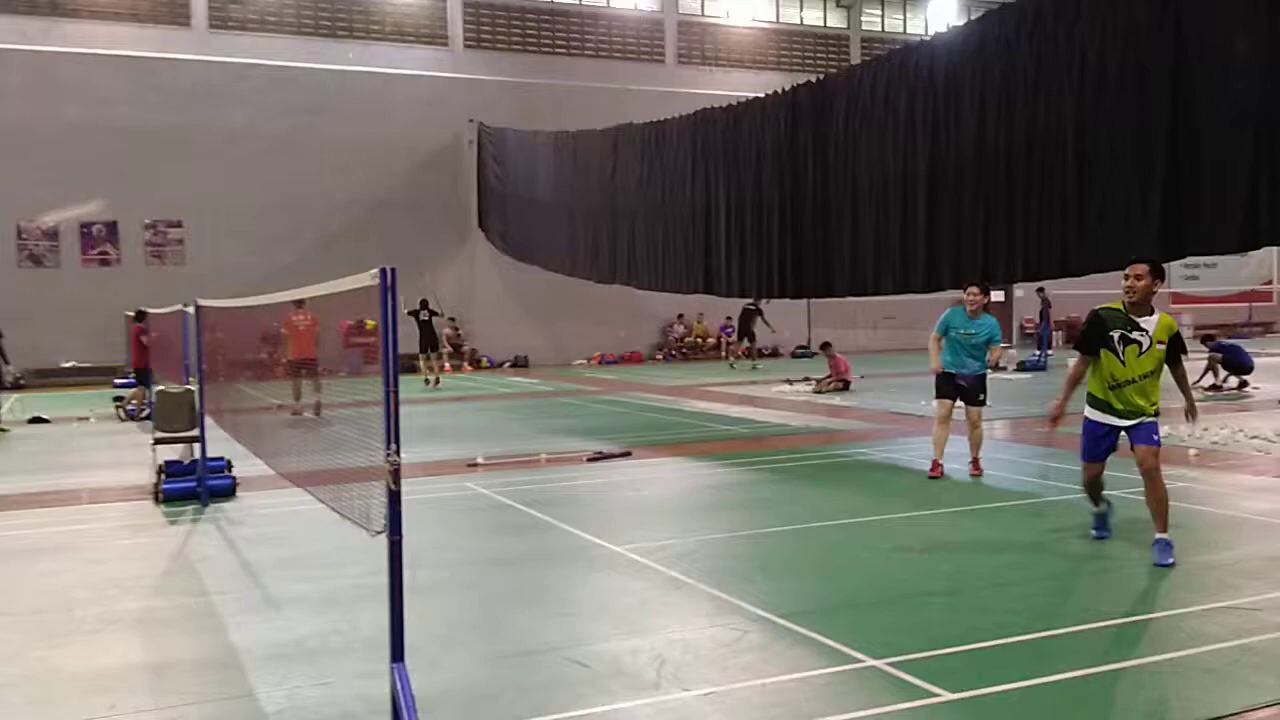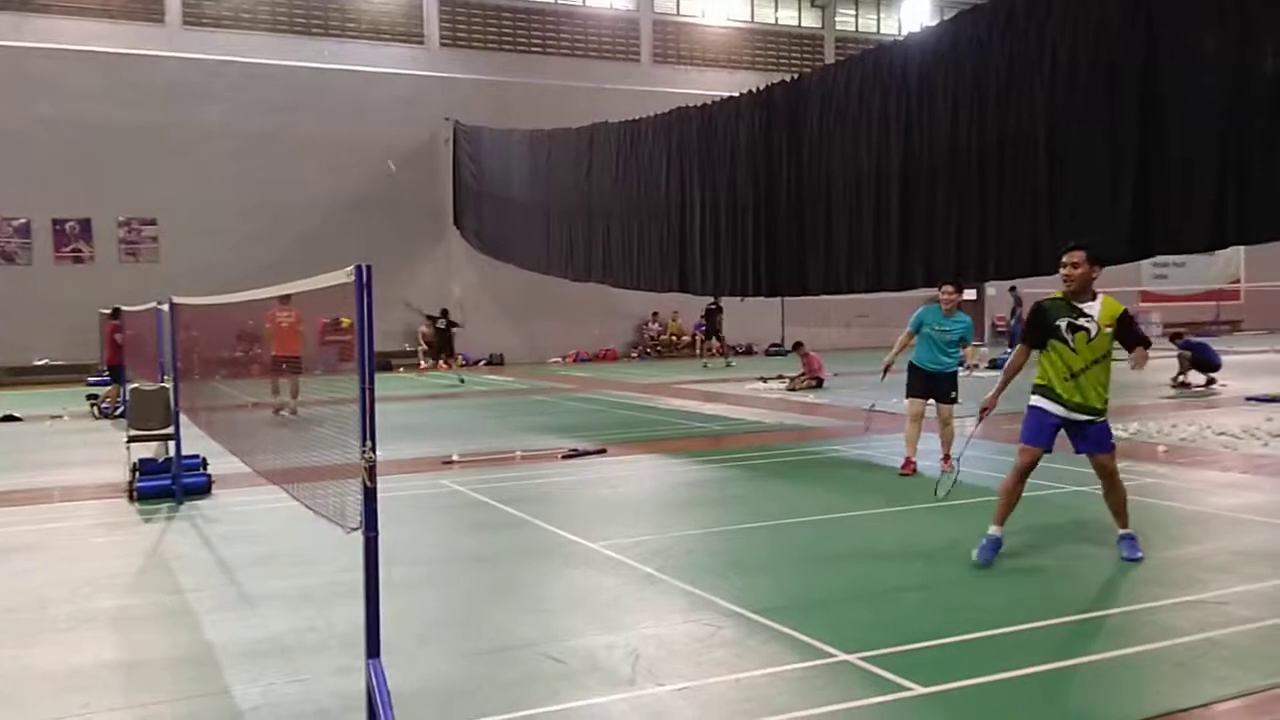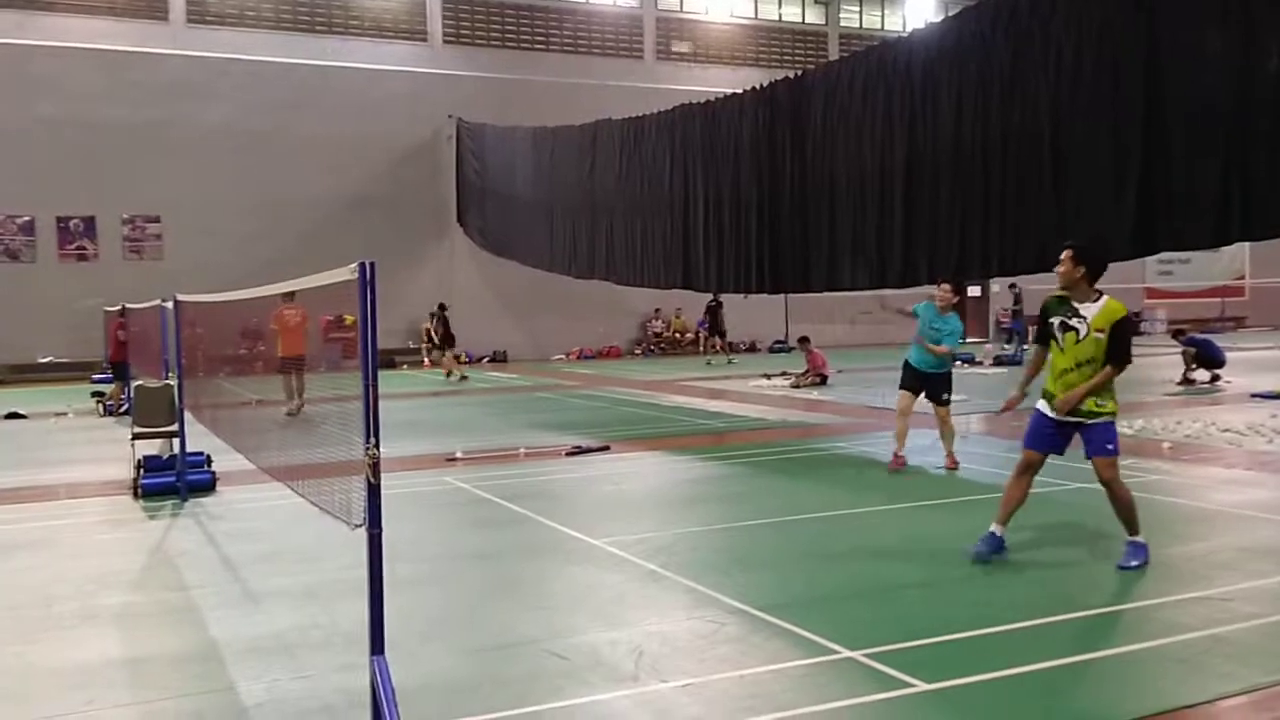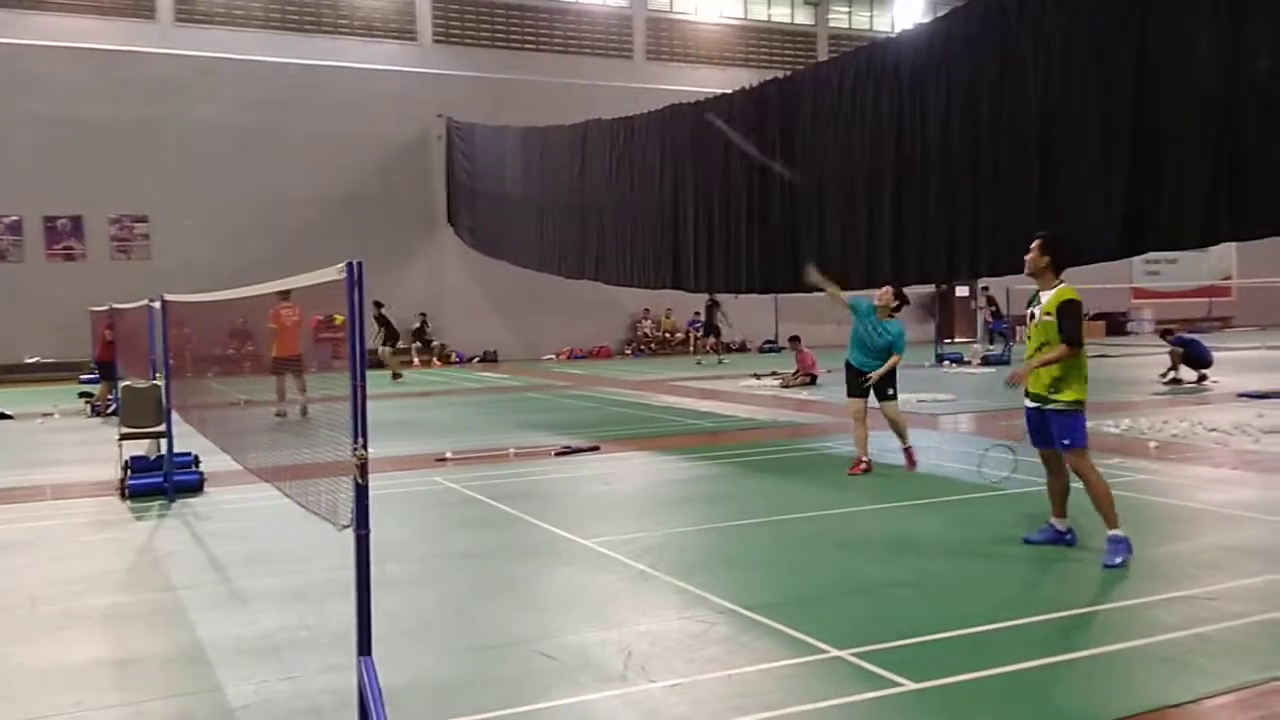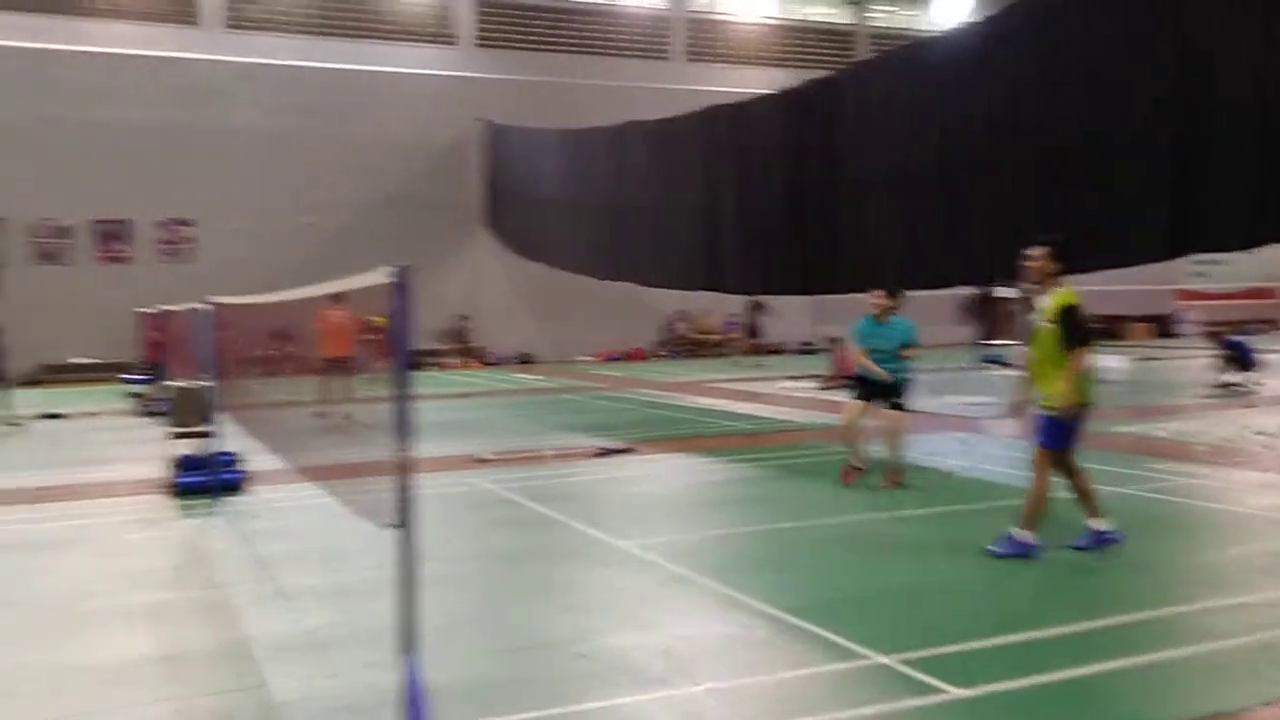
dt=0.5s
person 1, frame 1
left shoulder: (1167, 327)
right shoulder: (1102, 317)
left elbow: (1176, 364)
right elbow: (1083, 360)
left wrist: (1189, 399)
right wrist: (1062, 399)
left hip: (1143, 412)
right hip: (1101, 409)
left knee: (1150, 467)
right knee: (1090, 474)
left ankle: (1162, 539)
right ankle: (1101, 506)
person 1, frame 2
left shoulder: (1113, 310)
right shoulder: (1046, 308)
left elbow: (1139, 344)
right elbow: (1024, 350)
left wrist: (1140, 355)
right wrist: (996, 393)
left hip: (1091, 406)
right hip: (1048, 400)
left knee: (1109, 471)
right knee: (1023, 464)
left ankle: (1125, 534)
right ankle: (994, 535)
person 1, frame 3
left shoulder: (1115, 315)
right shoulder: (1052, 306)
left elbow: (1118, 365)
left wrist: (1078, 393)
right wrist: (1021, 389)
left hip: (1094, 410)
right hip: (1051, 405)
left knee: (1108, 477)
right knee: (1025, 467)
left ankle: (1136, 542)
right ankle: (996, 535)
person 1, frame 4
left shoulder: (1067, 299)
right shoulder: (1035, 299)
left elbow: (1071, 347)
left wrist: (1029, 366)
left hip: (1064, 399)
right hip: (1037, 397)
left knee: (1079, 465)
right knee: (1051, 462)
left ankle: (1116, 538)
right ankle: (1060, 527)
person 1, frame 5
left shoulder: (1066, 304)
right shoulder: (1041, 303)
left elbow: (1080, 350)
left wrist: (1070, 391)
right wrist: (1026, 390)
left hip: (1063, 401)
right hip: (1052, 398)
left knee: (1041, 464)
right knee: (1064, 463)
left ankle: (1024, 537)
right ankle: (1101, 527)
person 2, frame 1
left shoulder: (991, 324)
right shoulder: (951, 315)
left elbow: (996, 349)
right elbow: (935, 339)
left wrist: (993, 358)
right wrist: (935, 360)
left hip: (975, 376)
right hip: (948, 371)
left knee: (974, 420)
right knee: (942, 416)
left ankle: (975, 461)
right ankle: (937, 462)
person 2, frame 2
left shoulder: (965, 322)
right shoulder: (926, 312)
left elbow: (967, 345)
right elbow: (908, 334)
left wrist: (969, 359)
right wrist: (892, 355)
left hip: (947, 374)
right hip: (919, 369)
left knee: (946, 418)
right knee: (914, 414)
left ankle: (946, 457)
right ankle: (910, 459)
person 2, frame 3
left shoulder: (955, 325)
right shoulder: (926, 307)
left elbow: (944, 352)
right elbow: (911, 313)
left wrist: (927, 346)
right wrist: (898, 310)
left hip: (939, 373)
right hip: (913, 366)
left knee: (943, 416)
right knee: (902, 409)
left ankle: (950, 454)
right ankle: (899, 454)
person 2, frame 4
left shoulder: (896, 329)
right shoulder: (864, 307)
left elbow: (896, 357)
right elbow: (838, 297)
left wrist: (880, 372)
right wrist: (818, 279)
left hip: (883, 372)
right hip: (855, 368)
left knee: (892, 414)
right knee: (858, 414)
left ankle: (906, 447)
right ankle: (863, 458)
person 2, frame 5
left shoulder: (905, 326)
right shoulder: (863, 325)
left elbow: (915, 351)
right elbow: (857, 356)
left wrist: (905, 355)
right wrist: (877, 371)
left hip: (895, 381)
right hip: (869, 380)
left knee: (892, 427)
right knee: (848, 420)
left ankle: (895, 470)
right ankle: (856, 462)
